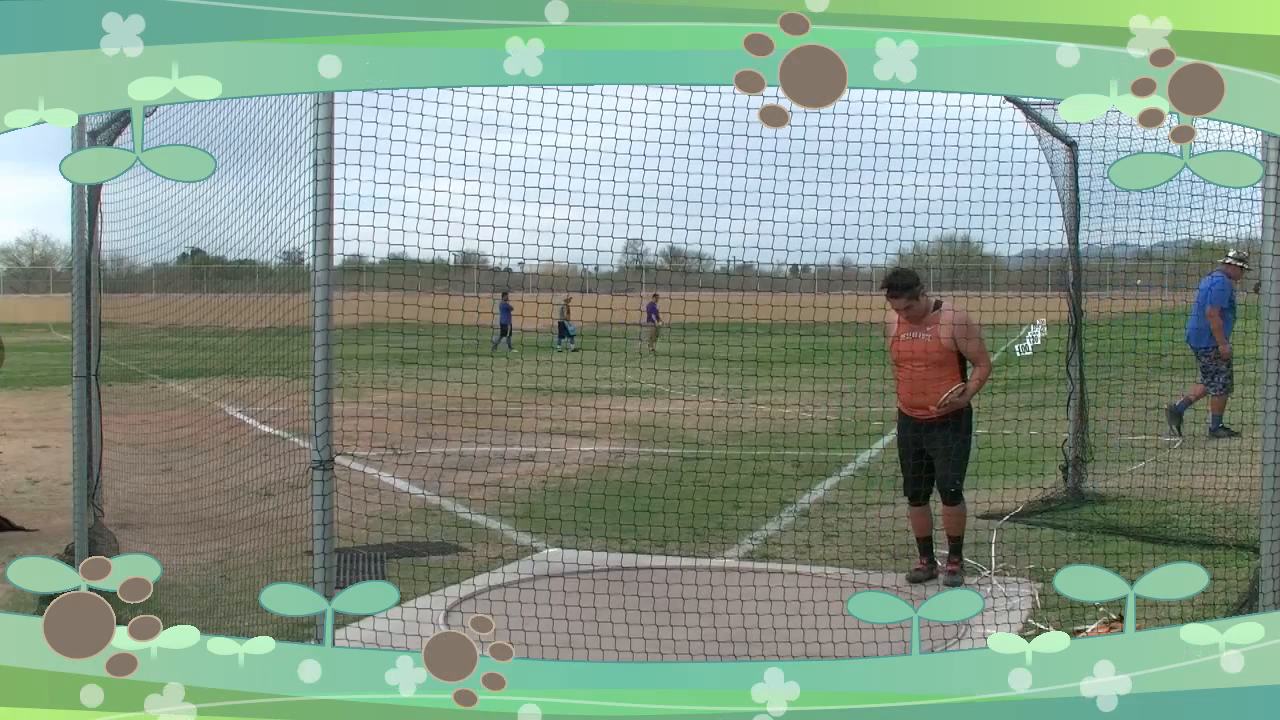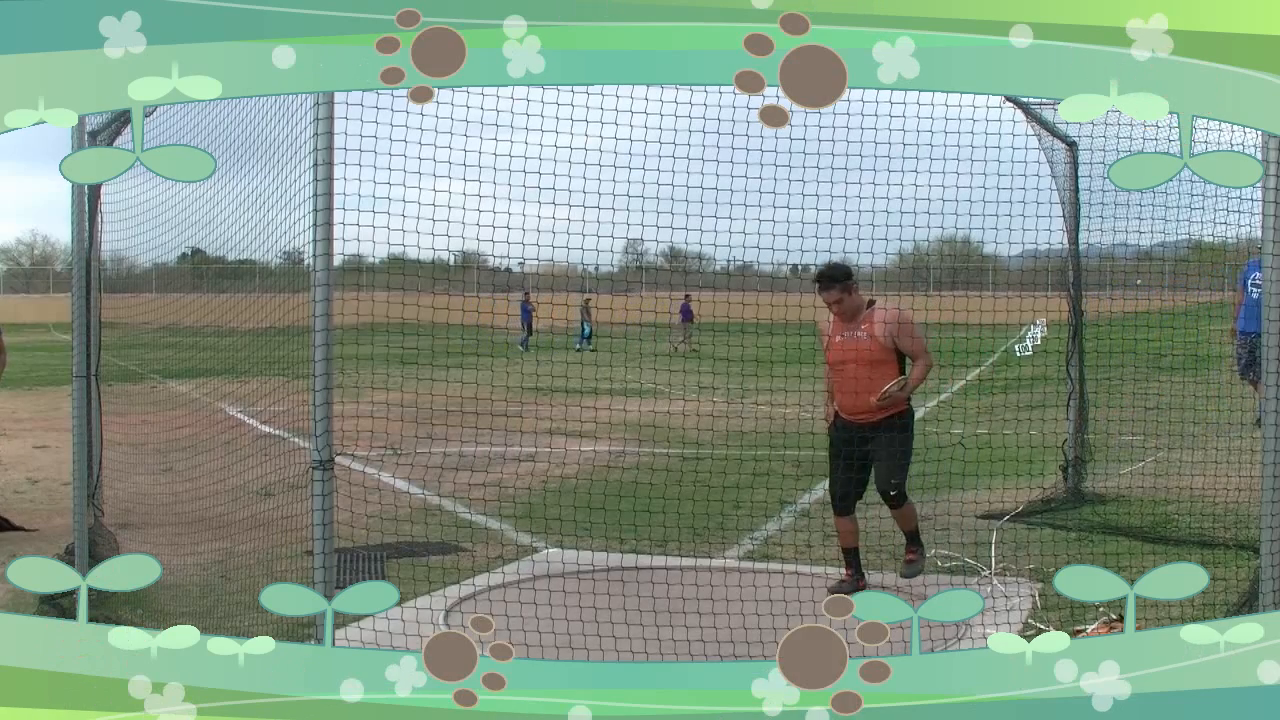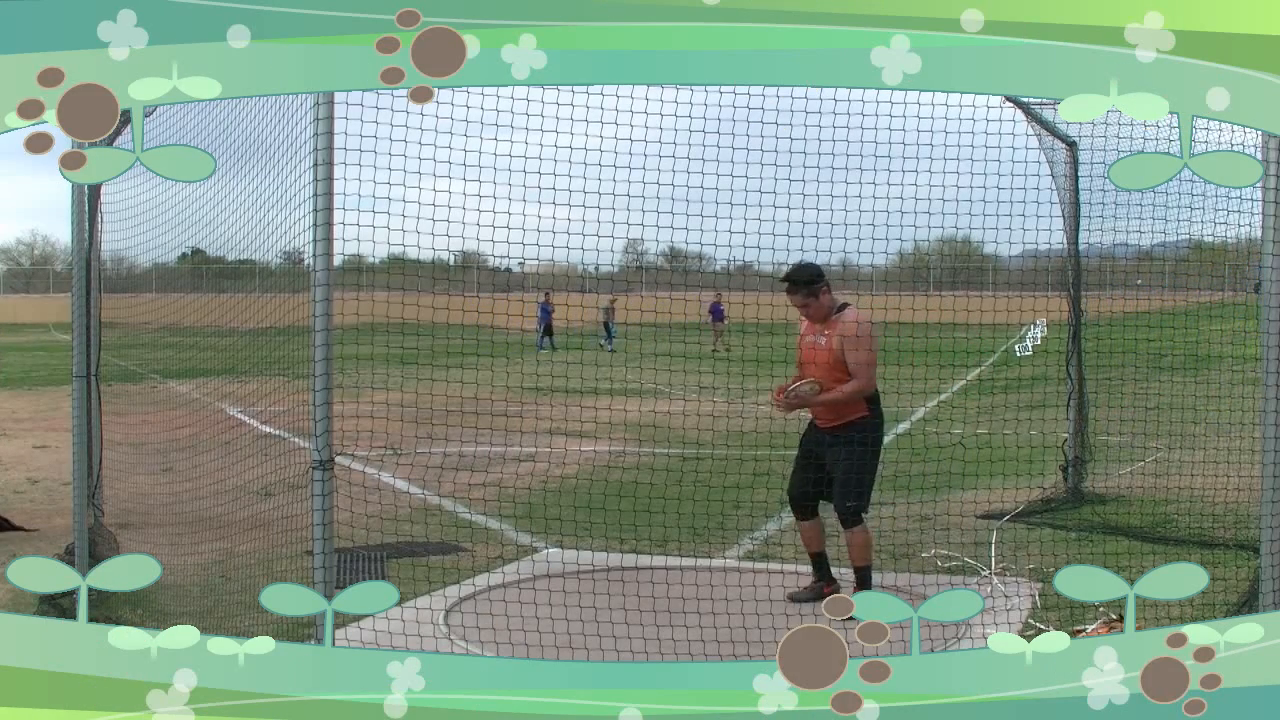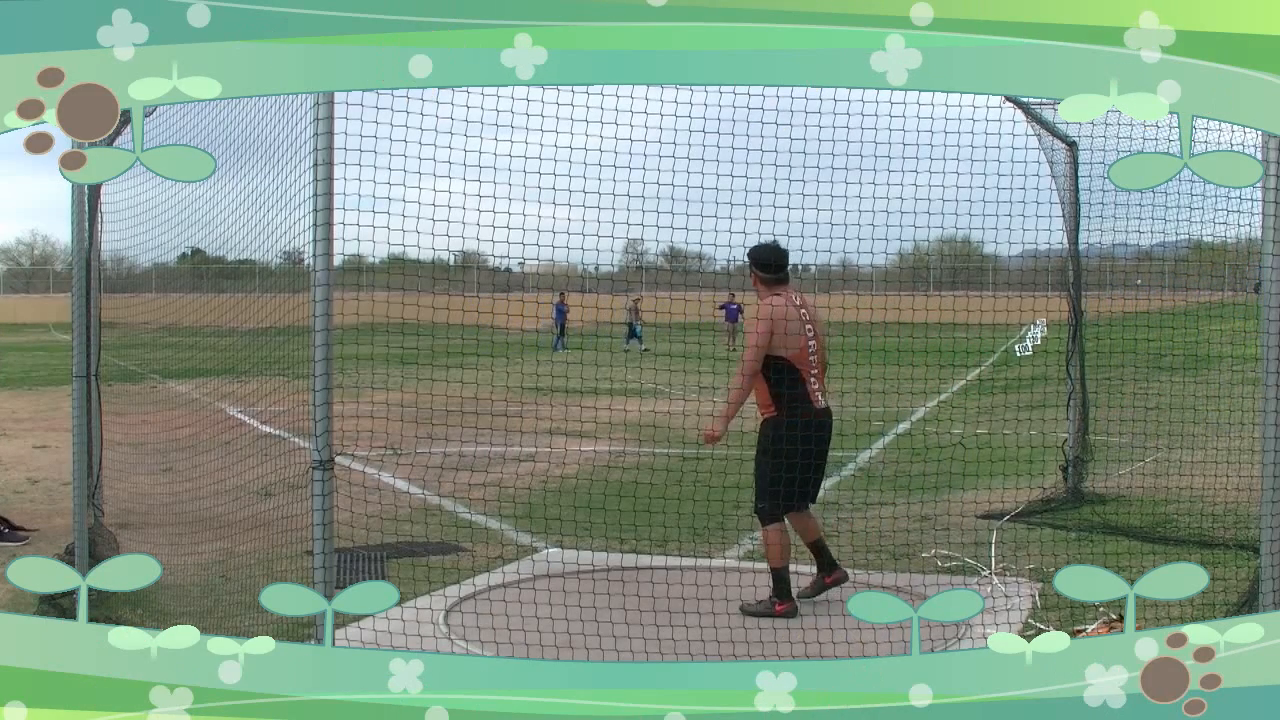
dt=1s
person 1, frame 1
left shoulder: (956, 321)
right shoulder: (894, 324)
left elbow: (983, 364)
left wrist: (965, 397)
right wrist: (902, 398)
left hip: (950, 422)
right hip: (909, 422)
left knee: (950, 488)
right knee: (915, 494)
left ankle: (955, 558)
right ankle: (926, 559)
person 1, frame 2
left shoulder: (891, 318)
right shoulder: (827, 326)
left elbow: (923, 359)
left wrist: (904, 393)
right wrist: (829, 402)
left hip: (891, 423)
right hip: (846, 426)
left knee: (891, 490)
right knee: (840, 501)
left ankle: (914, 546)
right ankle: (854, 573)
person 1, frame 3
left shoulder: (854, 324)
right shoulder: (806, 324)
left elbow: (866, 384)
left wrist: (814, 401)
right wrist: (789, 389)
left hip: (856, 430)
right hip: (819, 428)
left knee: (848, 511)
right knee: (800, 501)
left ankle: (864, 592)
right ankle: (824, 580)
person 1, frame 4
left shoulder: (770, 309)
right shoulder: (805, 308)
left elbow: (749, 369)
left wrist: (724, 419)
left hip: (786, 424)
right hip: (816, 418)
left knee: (770, 511)
right knee: (793, 503)
left ankle: (782, 599)
right ankle: (829, 569)
